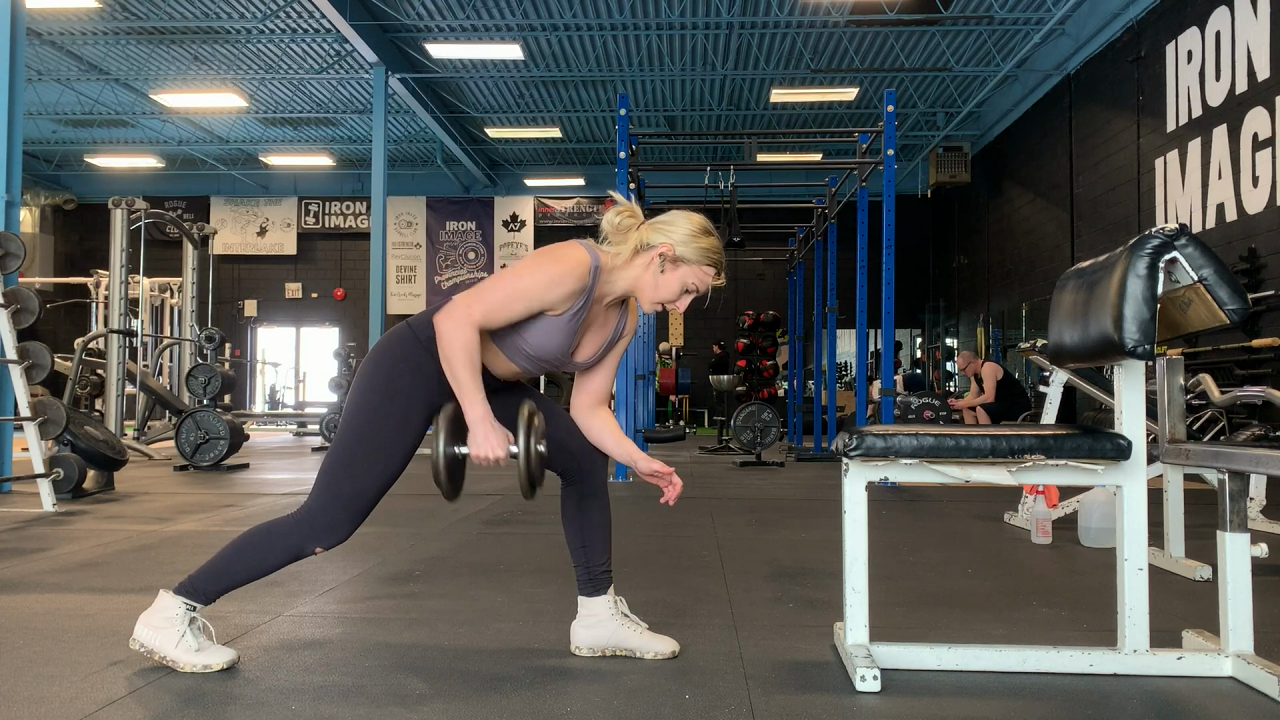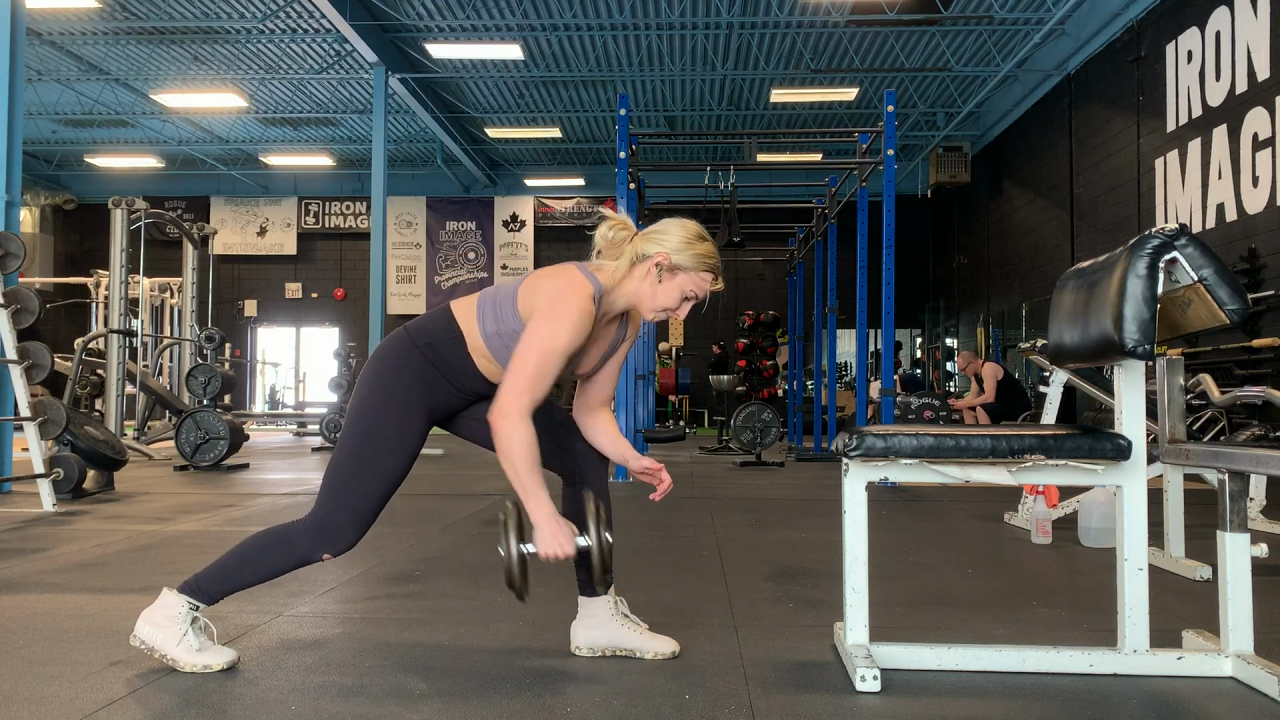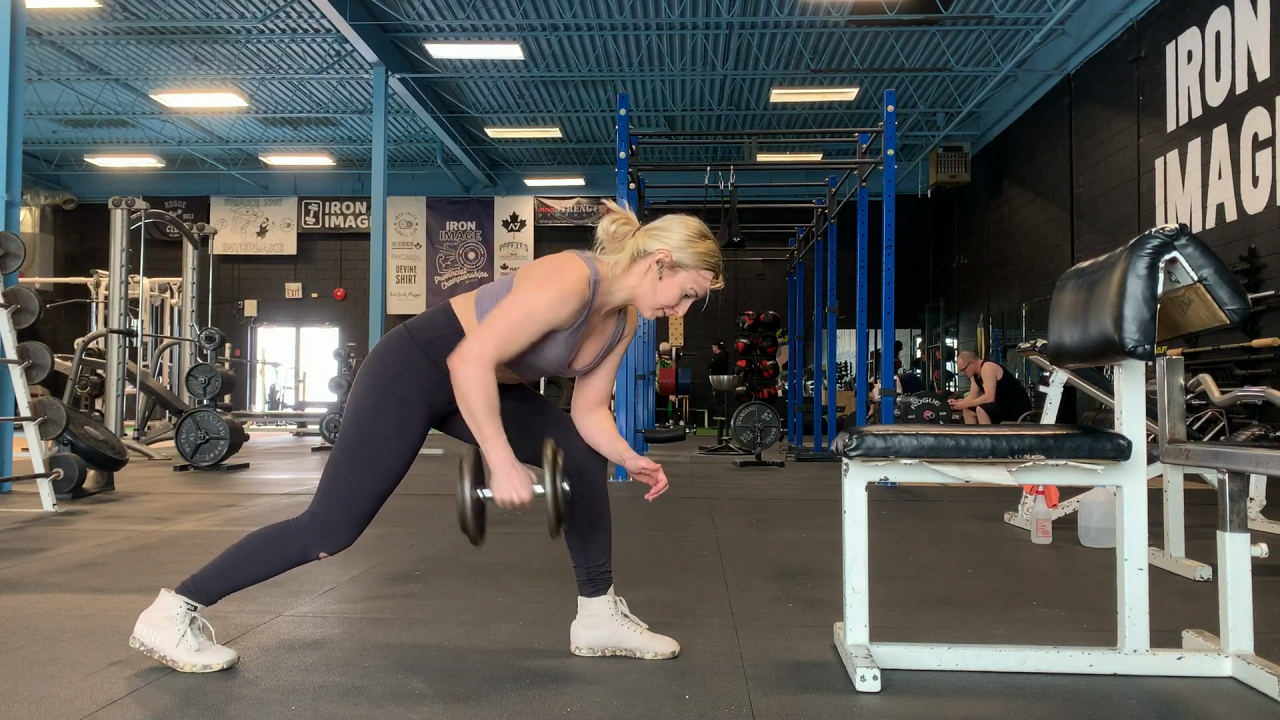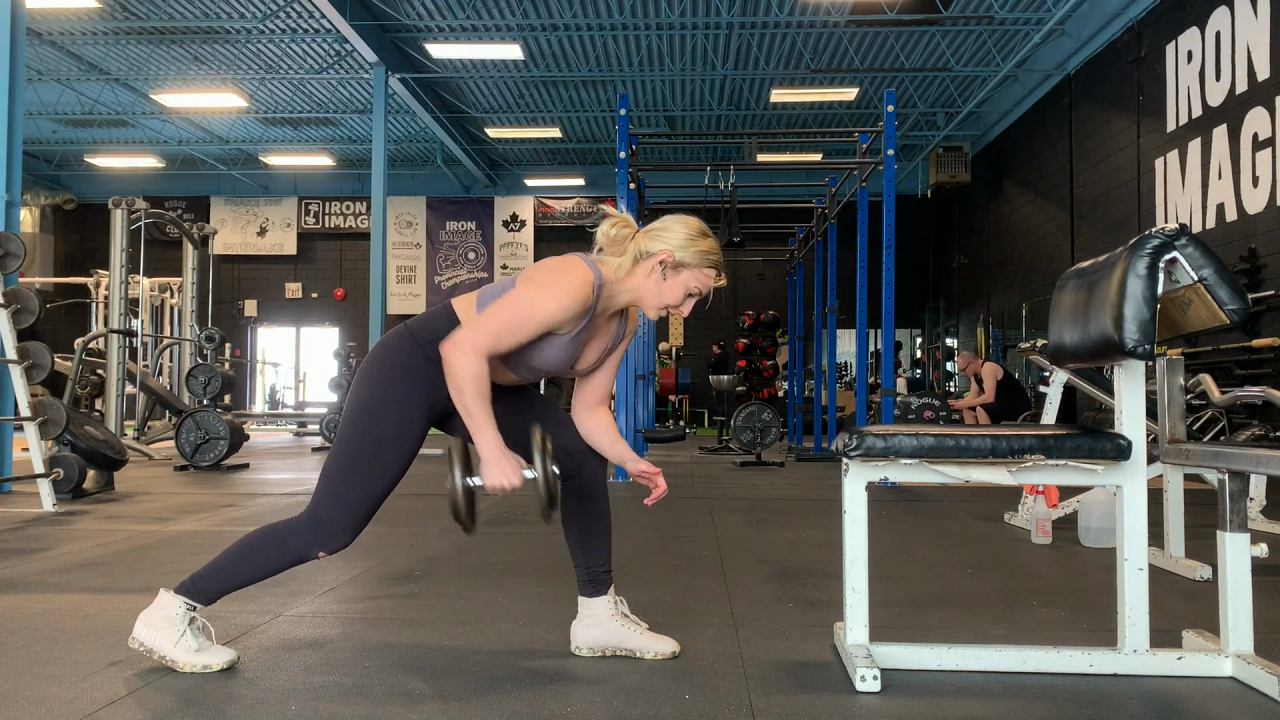
dt=1s
person 1, frame 1
left shoulder: (625, 316)
right shoulder: (569, 270)
left elbow: (589, 409)
right elbow: (456, 317)
left wrist: (639, 461)
right wrist: (479, 421)
left hip: (482, 382)
right hip: (415, 367)
left knee: (586, 459)
right knee: (328, 522)
left ankle: (598, 617)
right ankle: (170, 613)
person 1, frame 2
left shoulder: (626, 321)
right shoulder: (573, 299)
left elbow: (590, 410)
right elbow: (510, 417)
left wrist: (631, 458)
right wrist: (545, 520)
left hip: (474, 386)
right hip: (414, 371)
left knee: (588, 460)
right knee: (335, 528)
left ankle: (598, 617)
right ankle: (172, 612)
person 1, frame 3
left shoulder: (623, 319)
right shoulder: (569, 282)
left elbow: (589, 408)
right elbow: (468, 362)
left wrist: (629, 457)
right wrist: (502, 463)
left hip: (482, 381)
right hip: (416, 368)
left knee: (584, 460)
right knee: (333, 526)
left ankle: (598, 617)
right ankle: (171, 613)
person 1, frame 4
left shoulder: (624, 319)
right shoulder: (574, 285)
left elbow: (589, 408)
right elbow: (462, 351)
left wrist: (629, 460)
right wrist: (492, 454)
left hip: (487, 378)
right hip: (415, 368)
left knee: (584, 460)
right knee: (330, 526)
left ankle: (598, 617)
right ankle: (169, 613)
